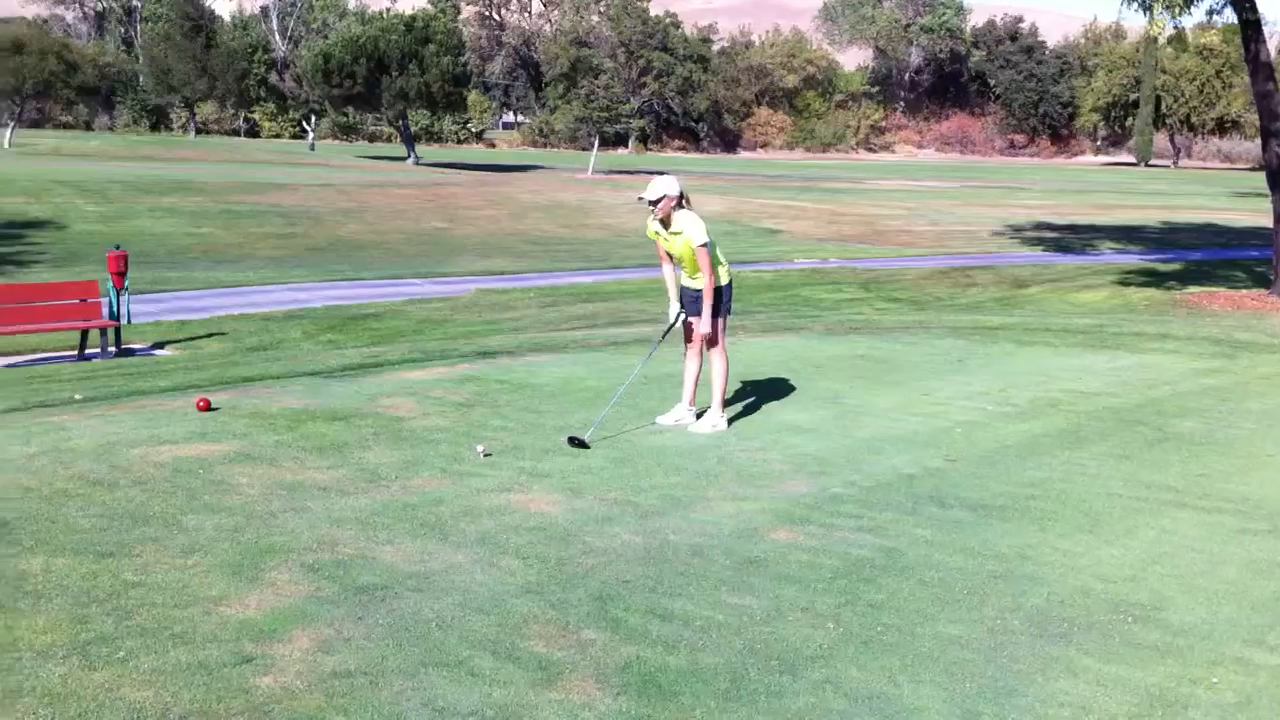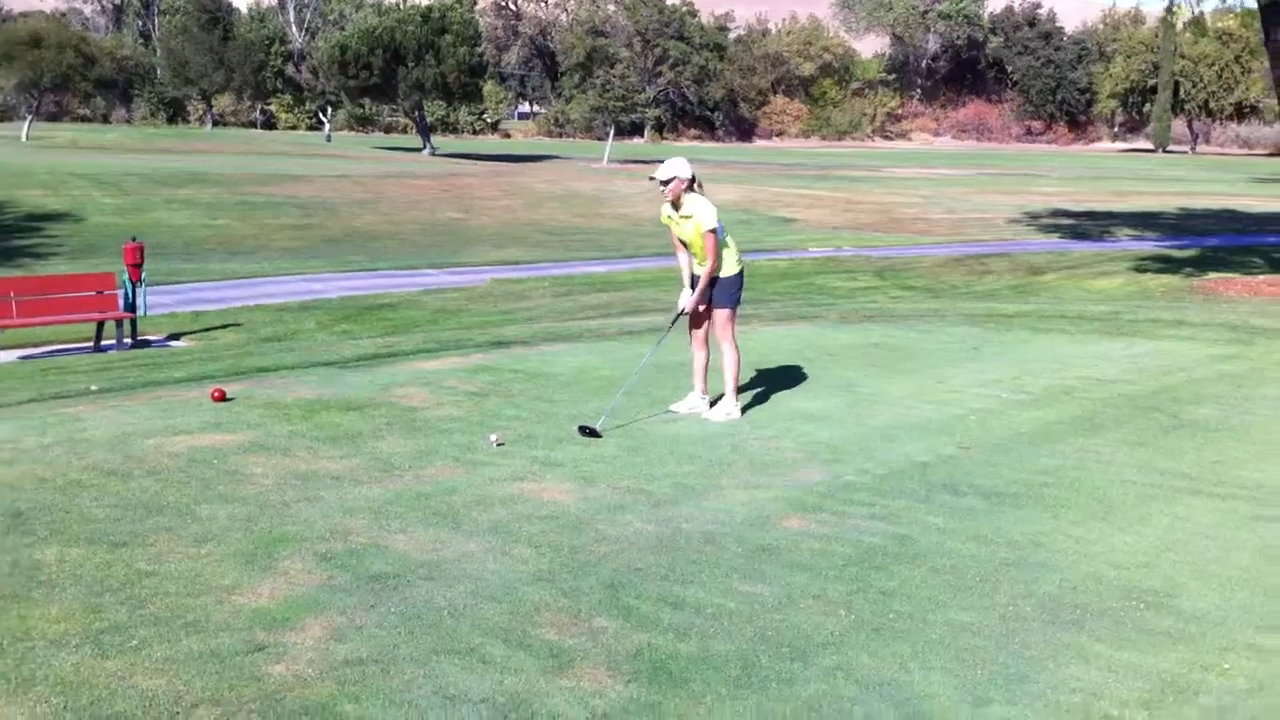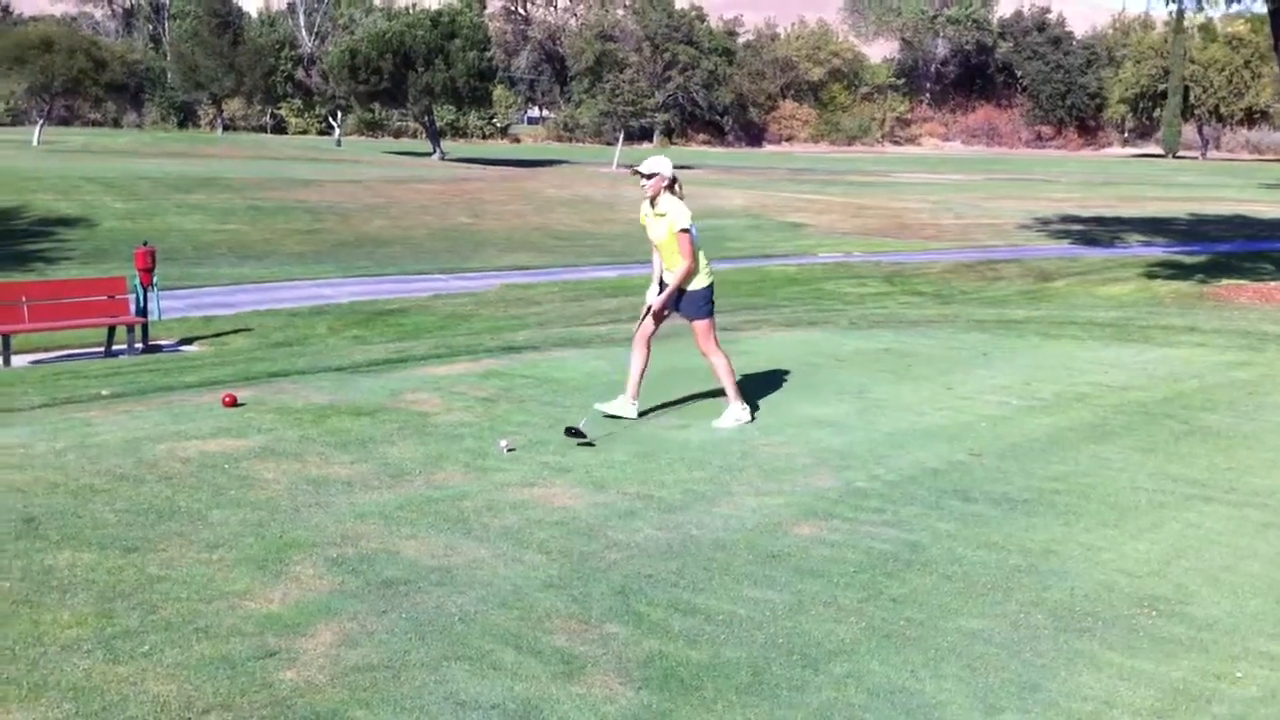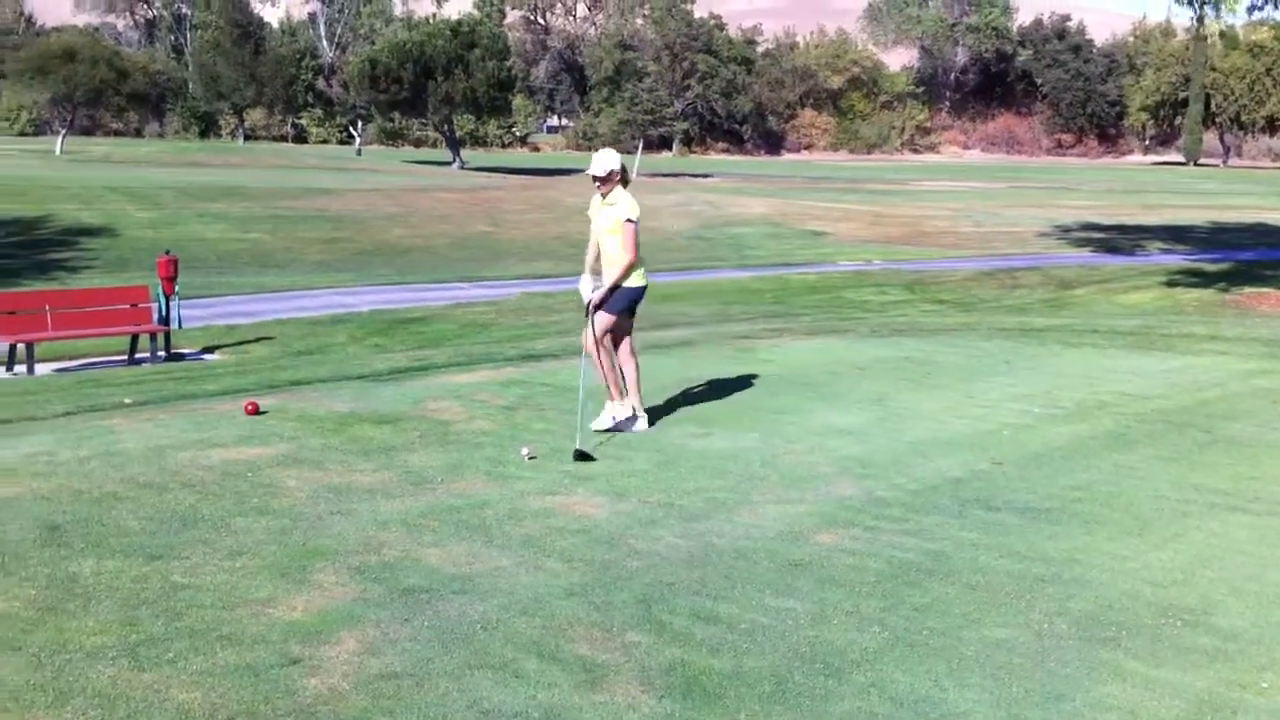
dt=0.4s
person 1, frame 1
left shoulder: (692, 226)
right shoulder: (655, 224)
left elbow: (709, 275)
right elbow: (667, 263)
left wrist: (706, 317)
right wrist: (673, 301)
left hip: (715, 284)
right hip: (689, 284)
left knee: (714, 346)
right knee: (692, 345)
left ankle: (717, 414)
right ankle: (686, 408)
person 1, frame 2
left shoulder: (703, 211)
right shoulder: (668, 210)
left elbow: (713, 261)
right elbow: (681, 251)
left wrist: (696, 297)
right wrist: (686, 288)
left hip: (726, 272)
right hip: (702, 272)
left knee: (724, 336)
right knee: (697, 333)
left ankle: (730, 402)
right ankle: (699, 396)
person 1, frame 3
left shoulder: (677, 213)
right shoulder: (647, 209)
left elbow: (689, 263)
left wrist: (665, 297)
right wrist: (655, 284)
left hip: (694, 284)
right hip: (670, 281)
left knee: (708, 346)
right knee: (642, 334)
left ankle: (738, 407)
right ankle: (629, 400)
person 1, frame 4
left shoulder: (626, 205)
right shoulder: (597, 202)
left elbow: (630, 256)
right elbow: (594, 243)
left wrist: (604, 288)
right wrist: (587, 275)
left hip: (628, 284)
right hip: (612, 284)
left knee: (592, 339)
right knee: (623, 347)
left ankle: (619, 403)
right ankle: (635, 412)
